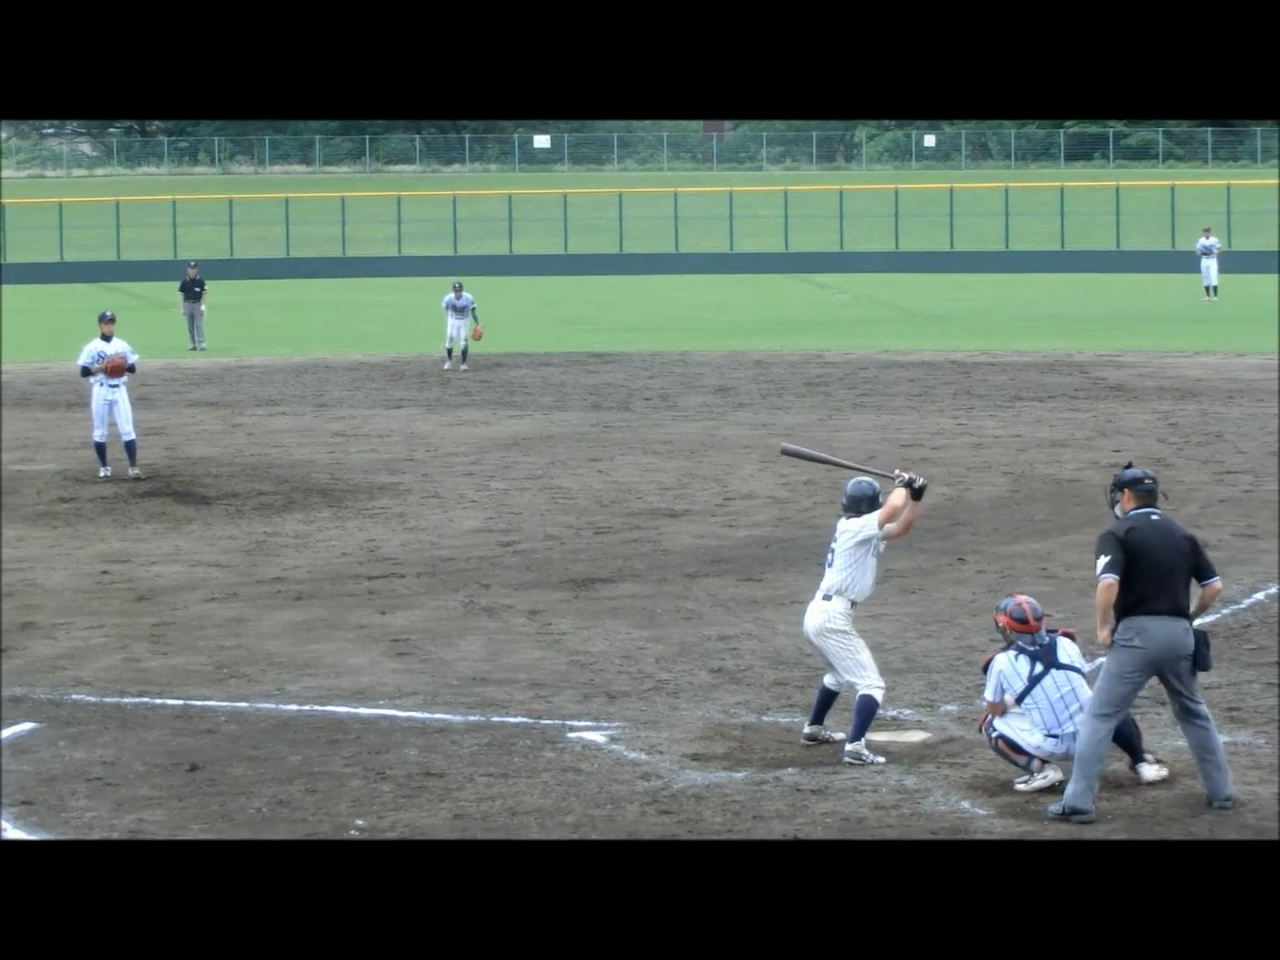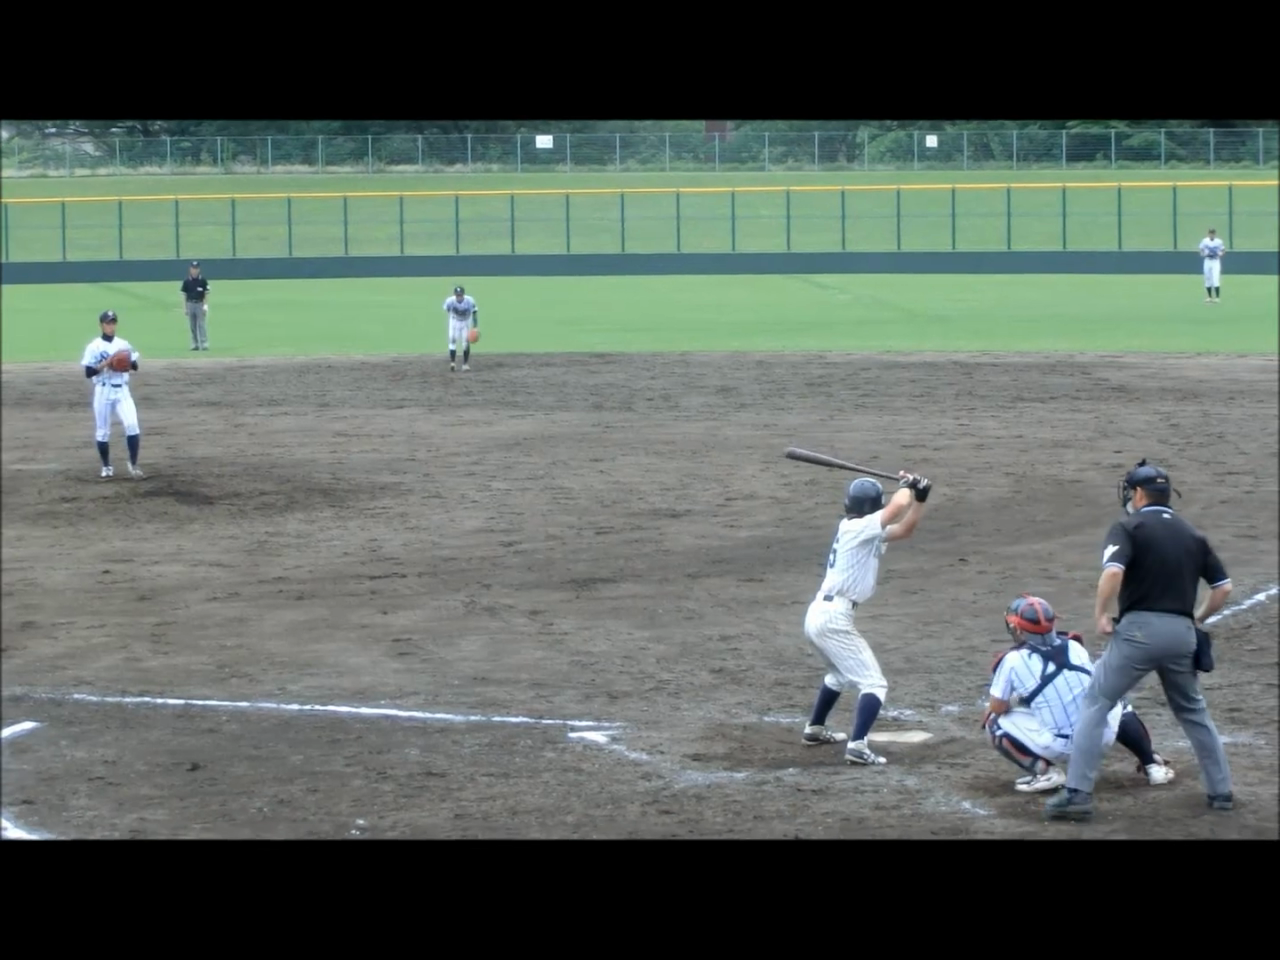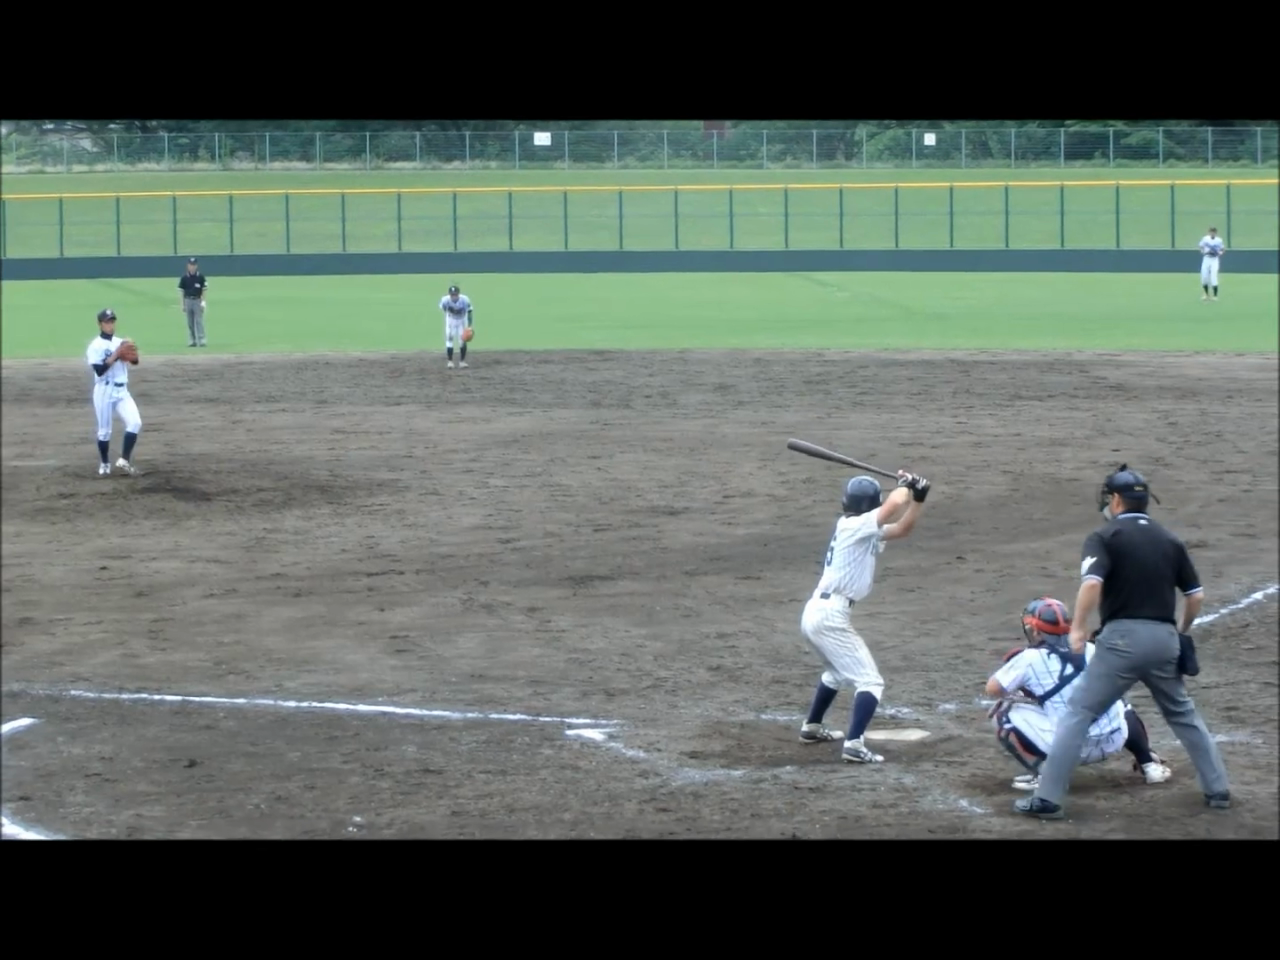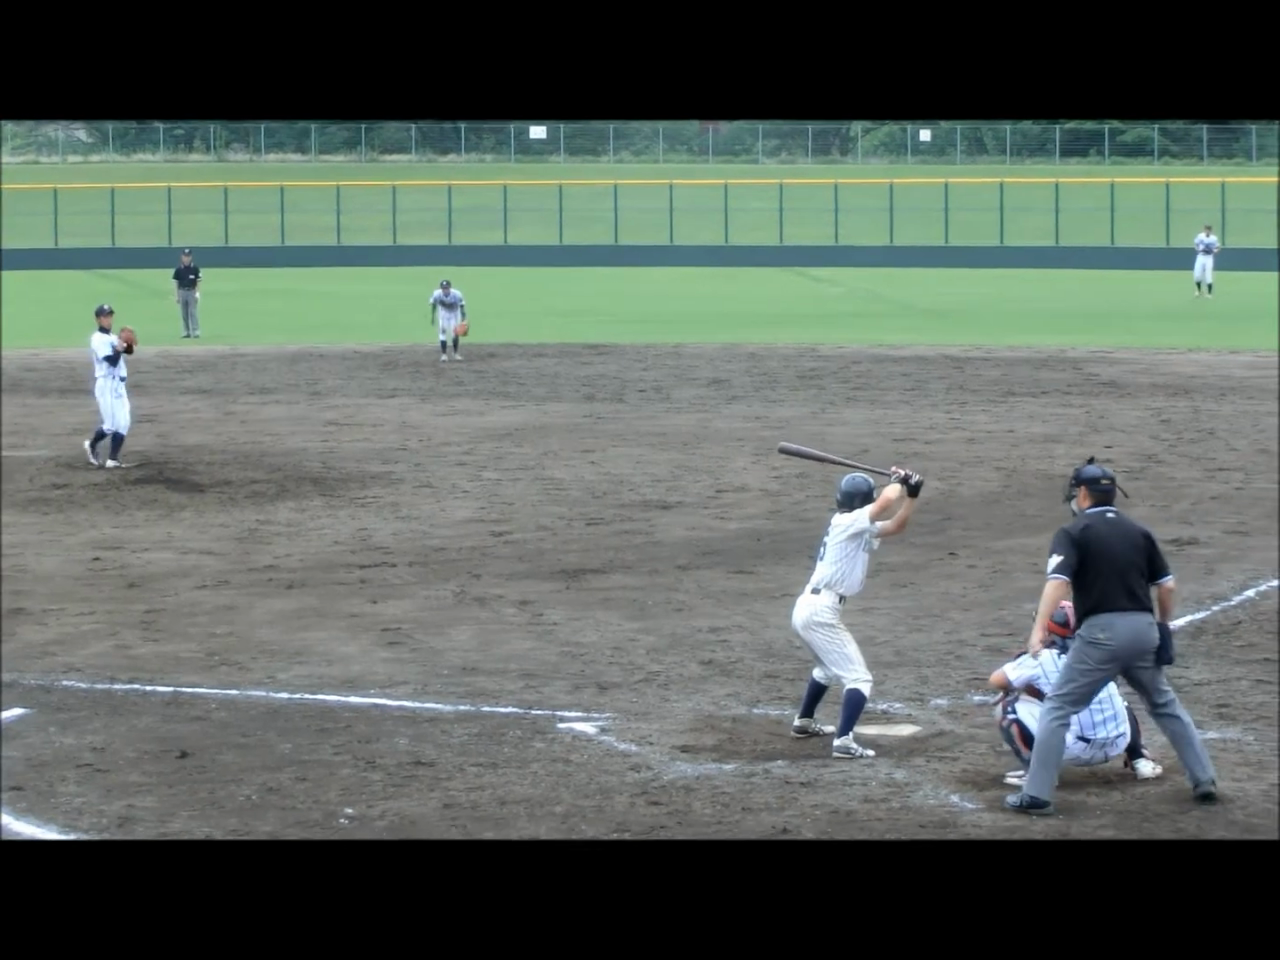
dt=0.2s
person 1, frame 1
left shoulder: (1118, 533)
right shoulder: (1183, 533)
left elbow: (1108, 583)
right elbow: (1214, 585)
left wrist: (1103, 626)
left hip: (1137, 635)
right hip: (1179, 634)
left knee: (1100, 716)
right knee: (1194, 714)
left ankle: (1079, 802)
right ankle: (1220, 791)
person 1, frame 2
left shoulder: (1128, 527)
right shoulder: (1192, 534)
left elbow: (1112, 572)
right elbow: (1223, 587)
left wrist: (1101, 615)
right wrist: (1198, 618)
left hip: (1139, 630)
right hip: (1182, 633)
left knee: (1095, 705)
right knee: (1193, 712)
left ankle: (1077, 792)
right ankle: (1221, 790)
person 1, frame 3
left shoulder: (1105, 536)
right shoulder: (1170, 540)
left elbow: (1092, 584)
right elbow: (1196, 595)
left wrist: (1077, 629)
right wrist: (1181, 631)
left hip: (1122, 639)
right hip: (1164, 638)
left knee: (1079, 714)
right knee: (1183, 715)
left ankle: (1046, 800)
right ankle: (1217, 789)
person 1, frame 4
left shoulder: (1073, 532)
right shoulder: (1139, 531)
left elbow: (1057, 582)
right elbow: (1167, 585)
left wrist: (1039, 628)
right wrist: (1161, 623)
left hip: (1100, 632)
right hip: (1143, 630)
left knee: (1057, 708)
right knee: (1165, 706)
left ankle: (1036, 795)
right ankle: (1203, 778)
person 2, frame 1
left shoulder: (853, 528)
right shoulder: (856, 527)
left elbow: (900, 528)
right elbow: (893, 507)
left wrist: (915, 497)
right wrist: (901, 484)
left hip: (819, 614)
right hip: (833, 617)
left knee: (840, 674)
right knee: (871, 684)
left ankle: (813, 729)
right ankle: (855, 747)
person 2, frame 2
left shoulder: (855, 528)
right shoulder: (859, 528)
left elbow: (903, 529)
right elbow: (898, 506)
left wrist: (920, 498)
right wrist: (906, 485)
left hip: (820, 615)
right hip: (834, 618)
left knee: (840, 674)
right knee: (874, 683)
left ankle: (814, 729)
right ankle: (858, 744)
person 2, frame 3
left shoulder: (862, 529)
right shoulder: (855, 526)
left elbow: (901, 529)
right elbow: (894, 505)
left wrist: (918, 498)
right wrist: (904, 484)
left hip: (817, 612)
right hip: (830, 615)
left knee: (838, 672)
right knee: (870, 681)
left ankle: (812, 727)
right ankle: (854, 743)
person 2, frame 4
left shoulder: (859, 527)
right shoulder: (848, 522)
left elbow: (895, 526)
right elbow: (887, 501)
left wrist: (912, 494)
right wrist: (897, 481)
left hip: (809, 608)
right hip: (820, 612)
left knee: (829, 667)
right knee: (858, 678)
left ankle: (804, 722)
right ankle: (843, 741)
